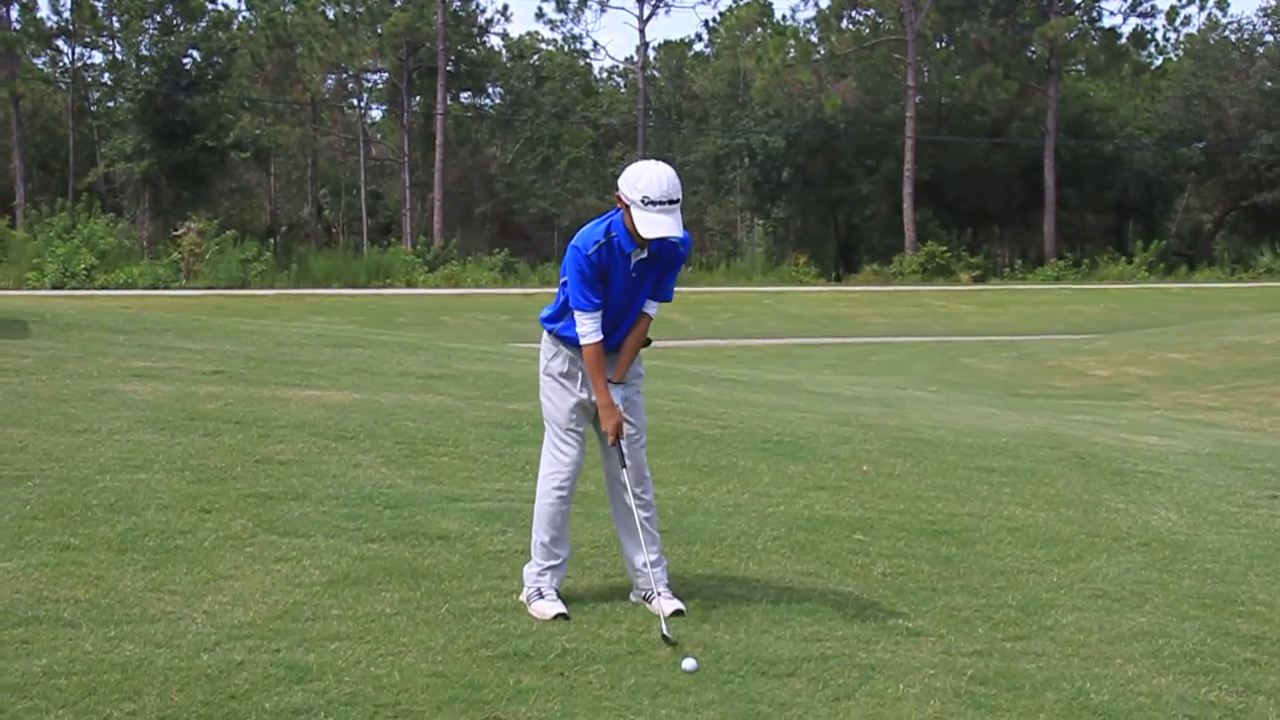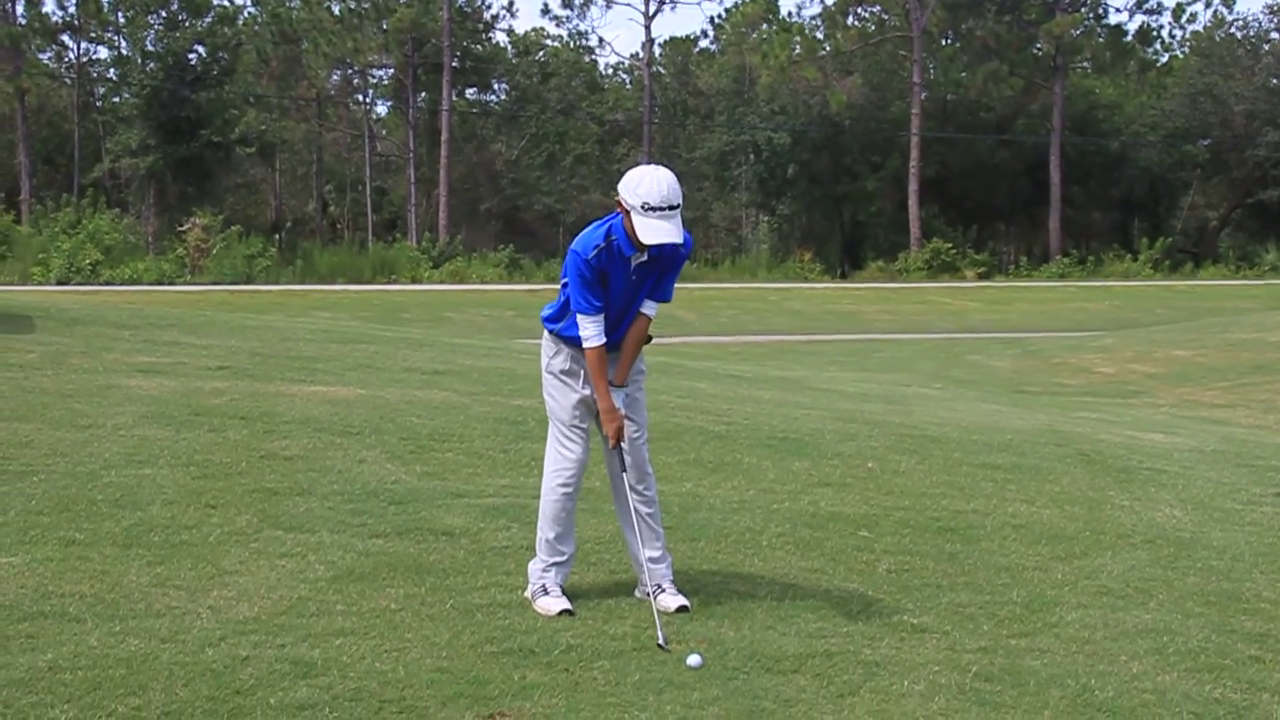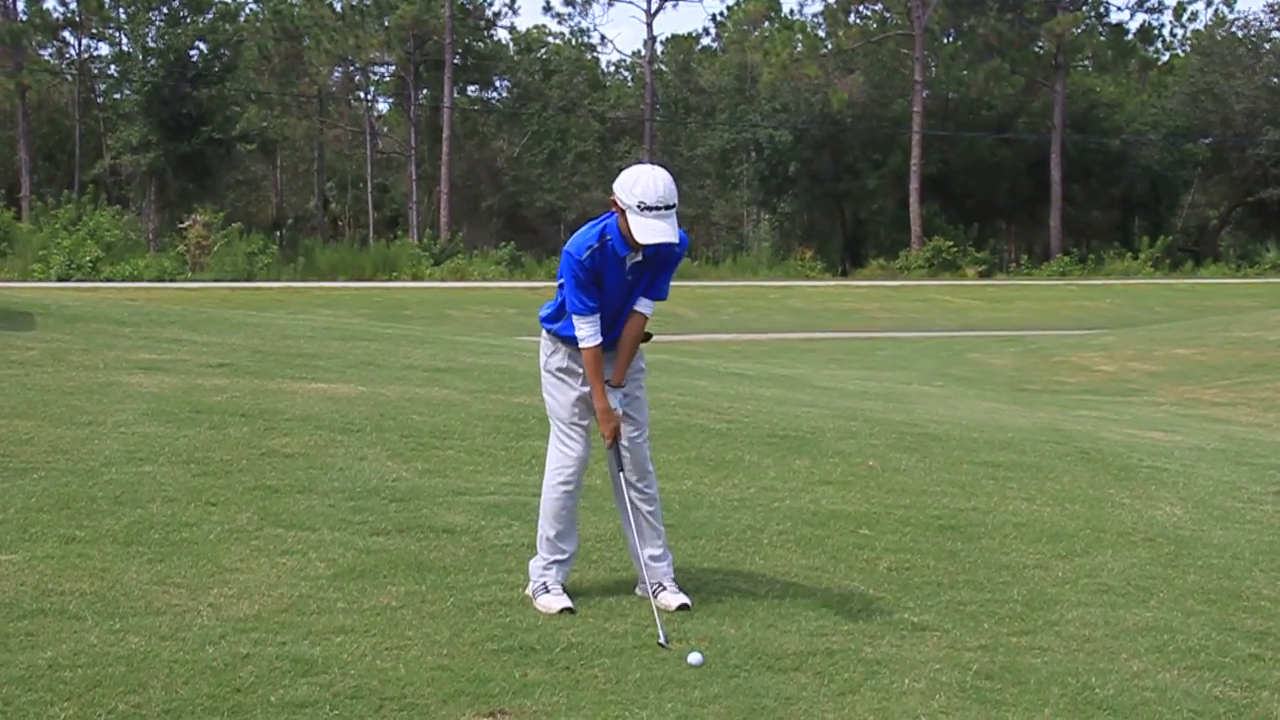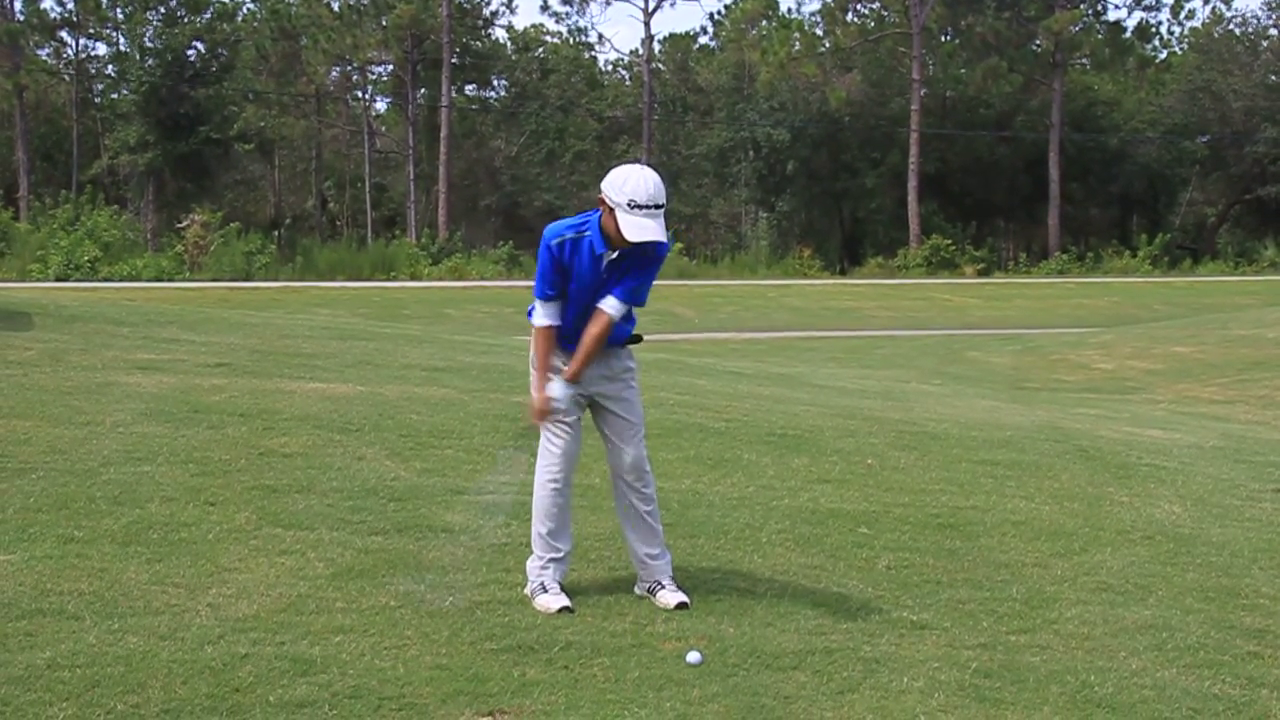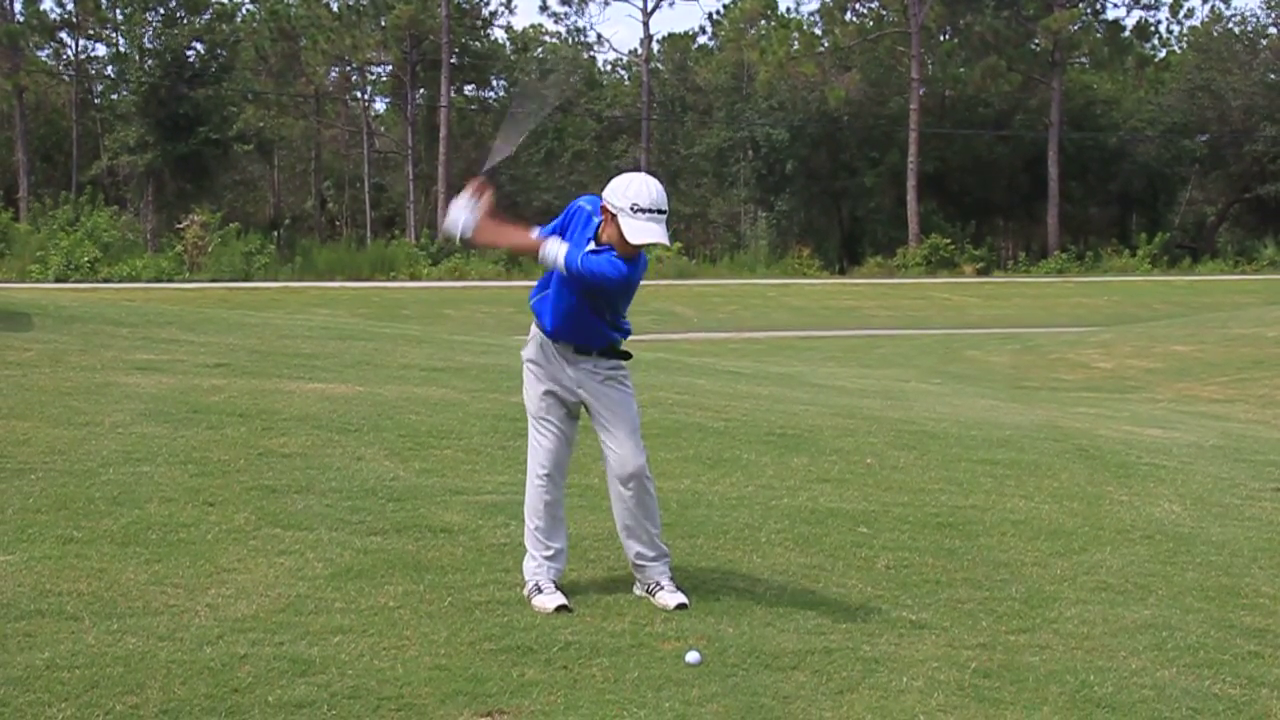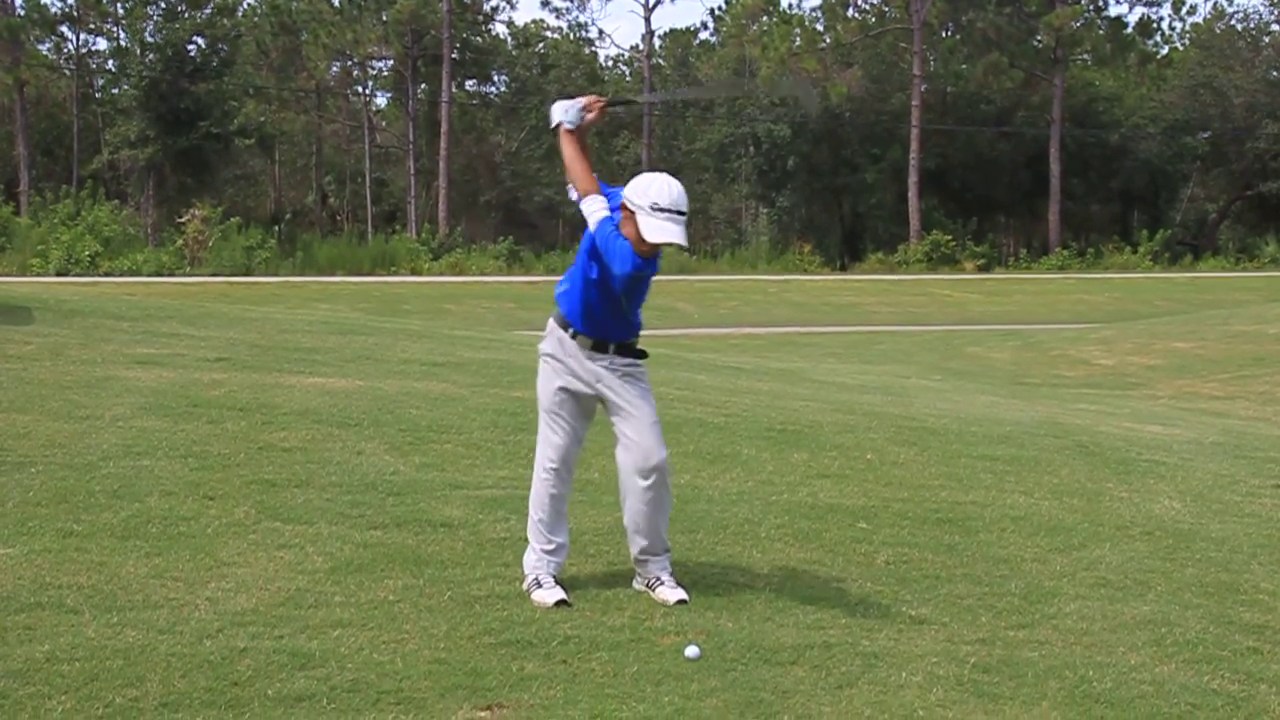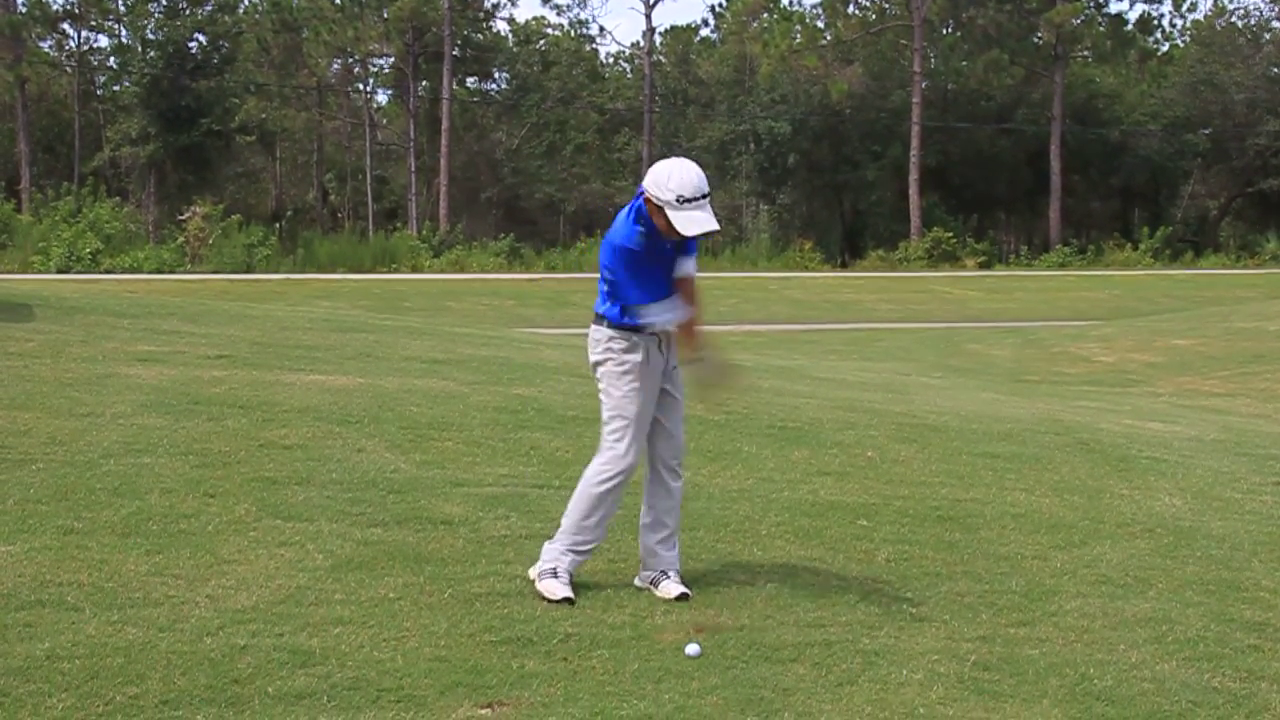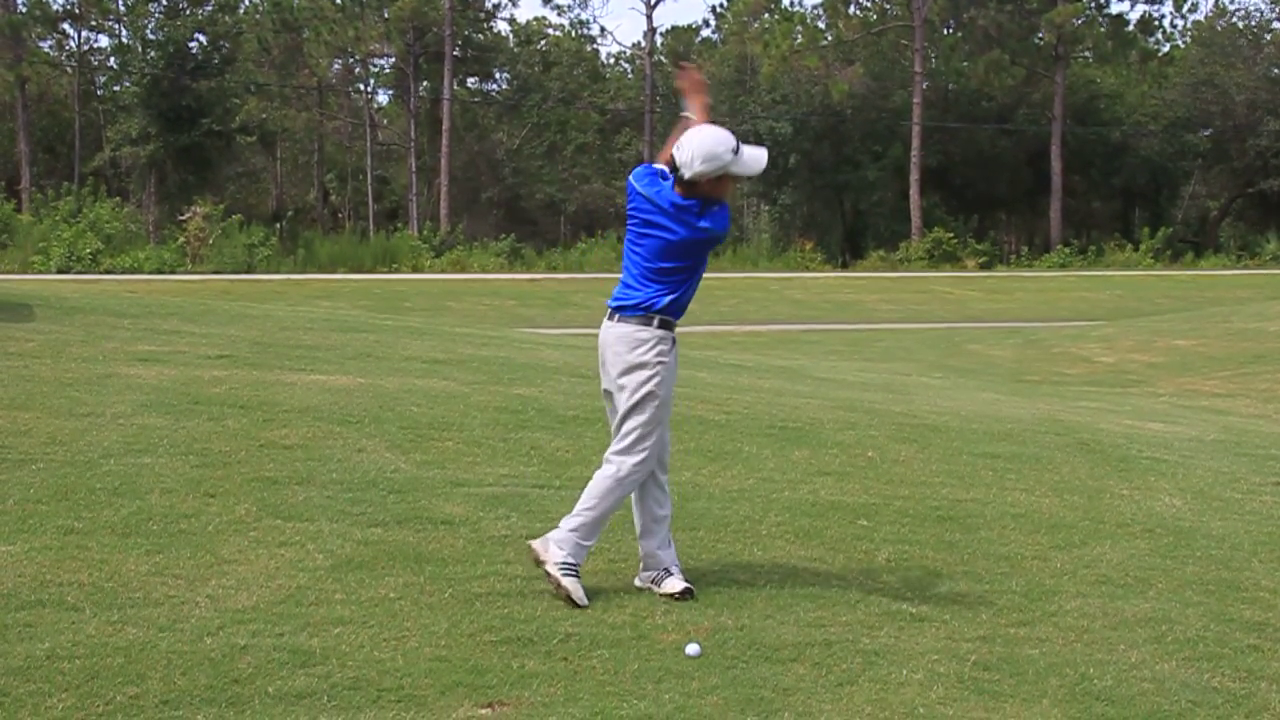
dt=0.3s
person 1, frame 1
left shoulder: (675, 245)
right shoulder: (588, 247)
left elbow: (646, 314)
right elbow: (588, 331)
left wrist: (618, 384)
right wrist: (604, 402)
left hip: (622, 359)
right hip: (568, 357)
left knee: (633, 468)
right knee: (563, 466)
left ankle: (650, 580)
right ankle: (540, 581)
person 1, frame 2
left shoulder: (675, 246)
right shoulder: (588, 250)
left elbow: (644, 315)
right elbow: (590, 334)
left wrist: (618, 387)
right wrist: (605, 405)
left hip: (624, 357)
right hip: (570, 355)
left knee: (636, 464)
right knee: (568, 462)
left ankle: (656, 576)
right ankle: (546, 577)
person 1, frame 3
left shoulder: (671, 244)
right shoulder: (582, 251)
left elbow: (640, 314)
right elbow: (586, 332)
left wrist: (616, 386)
right wrist: (601, 405)
left hip: (624, 356)
right hip: (568, 355)
left knee: (636, 463)
right knee: (569, 461)
left ankle: (657, 574)
right ankle: (546, 575)
person 1, frame 4
left shoulder: (651, 249)
right shoulder: (560, 240)
left elbow: (606, 315)
right elbow: (546, 315)
left wrist: (573, 380)
right wrist: (541, 385)
left hip: (611, 357)
right hip: (556, 352)
left knee: (632, 464)
right knee: (556, 462)
left ankle: (654, 573)
right ankle: (544, 575)
person 1, frame 5
left shoulder: (623, 270)
right shoulder: (584, 209)
left elbow: (542, 250)
right elbow: (541, 238)
left wrist: (476, 225)
right wrist: (480, 216)
left hip: (597, 367)
right hip: (547, 354)
left knee: (629, 466)
right knee: (546, 468)
left ankle: (652, 574)
right ankle: (540, 576)
person 1, frame 6
left shoulder: (630, 265)
right shoulder: (617, 204)
left elbow: (587, 191)
right elbow: (587, 187)
left wrist: (570, 125)
right wrist: (569, 129)
left hip: (618, 361)
right hip: (565, 348)
left knee: (647, 459)
right knee: (555, 458)
left ankle: (653, 568)
right ankle: (541, 568)
person 1, frame 7
left shoulder: (678, 214)
right shoulder: (626, 242)
left elbow: (685, 275)
right elbow: (658, 315)
left wrist: (691, 332)
left hip: (660, 344)
right hip: (625, 347)
left knee: (668, 457)
right knee: (619, 458)
left ankle: (658, 565)
right ankle: (555, 562)
person 1, frame 8
left shoulder: (645, 187)
right shoulder: (711, 225)
left elbow: (664, 163)
left wrist: (693, 111)
right wrist: (699, 106)
left hip: (622, 330)
right hip: (645, 341)
left knee: (651, 456)
right knee: (631, 456)
left ankle: (657, 564)
right ankle: (563, 546)
